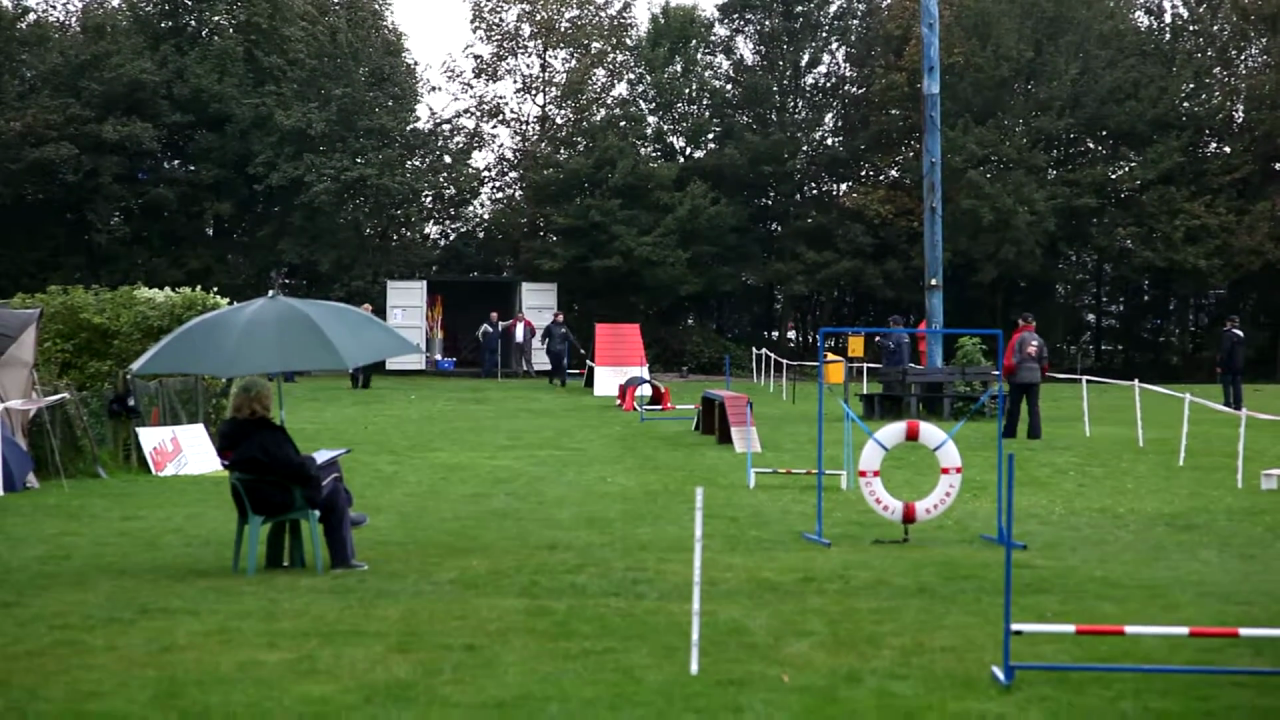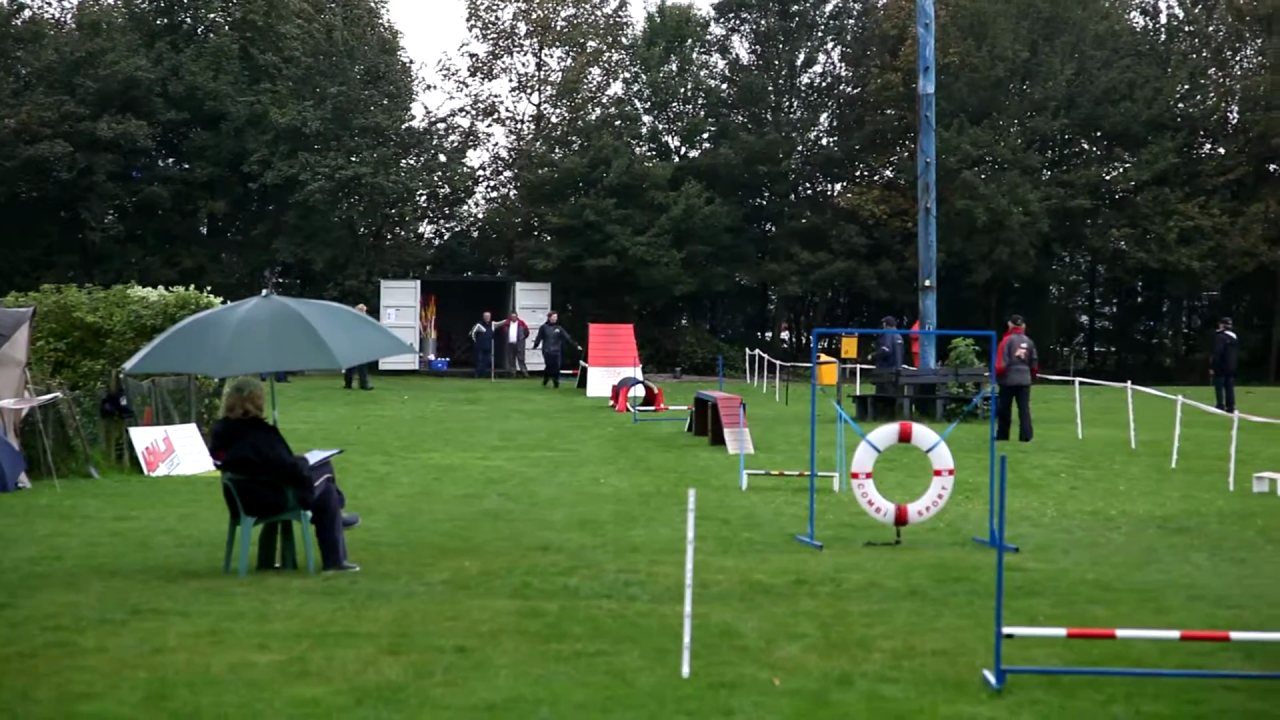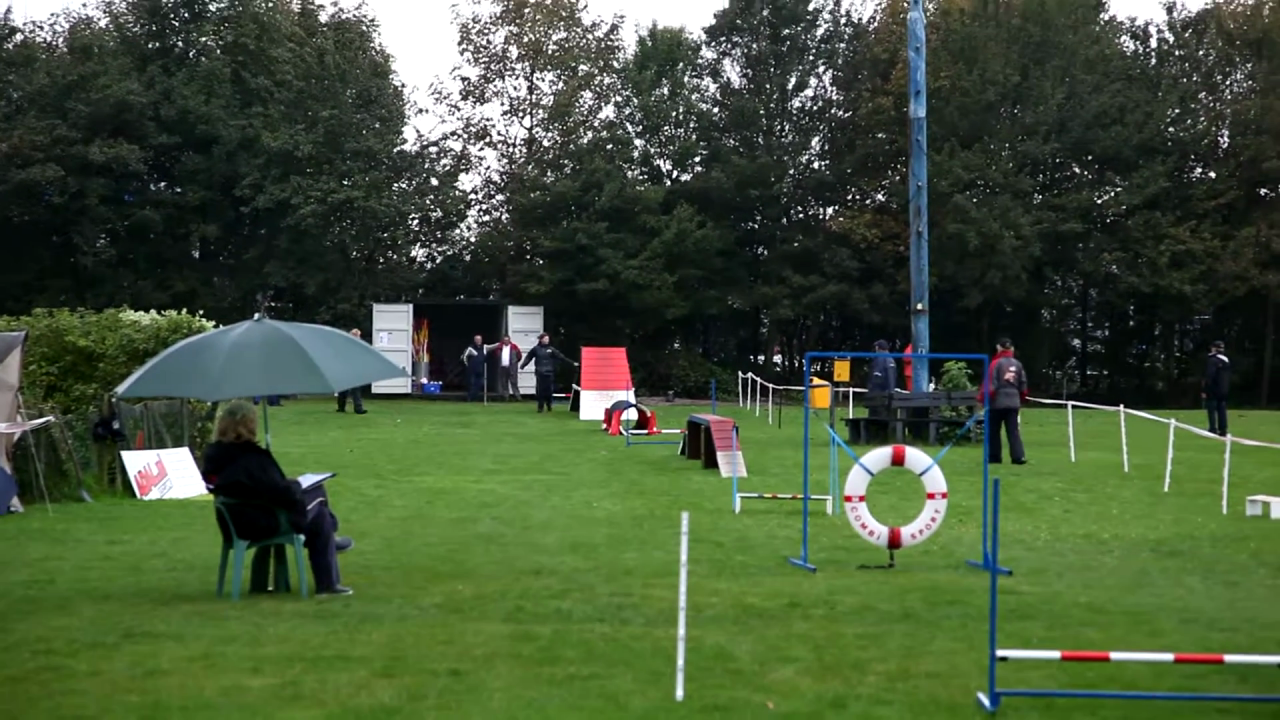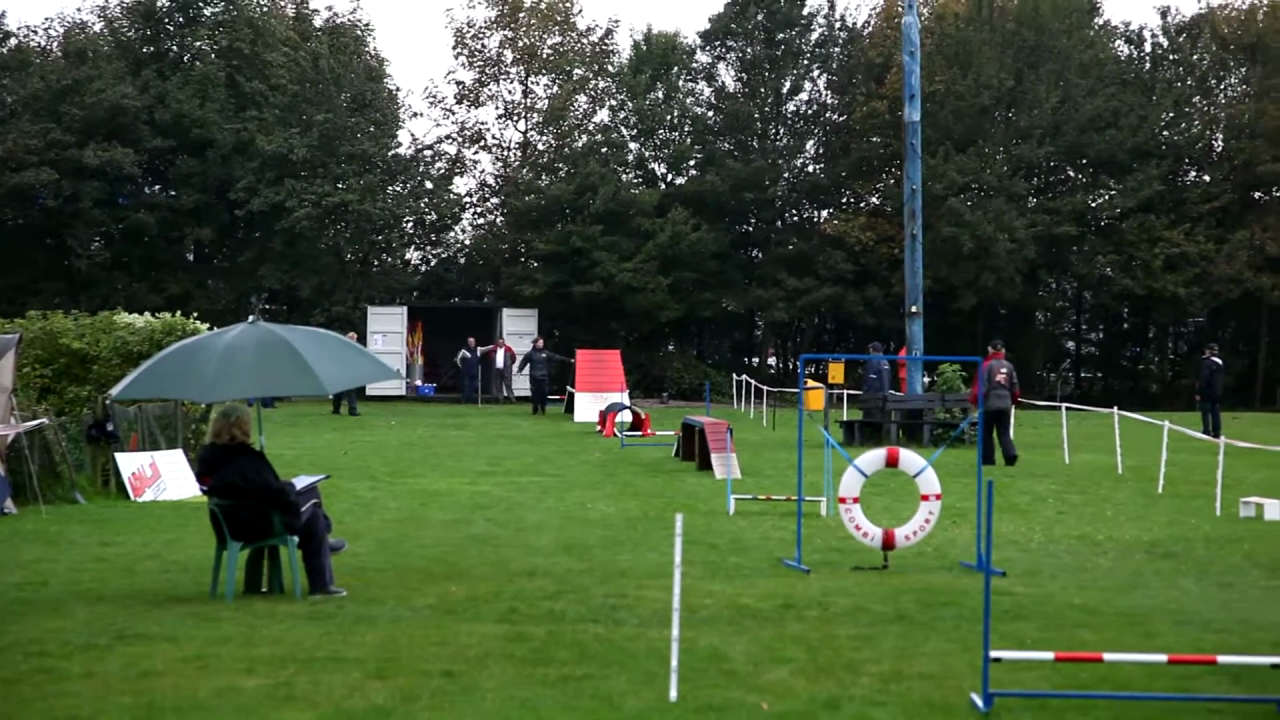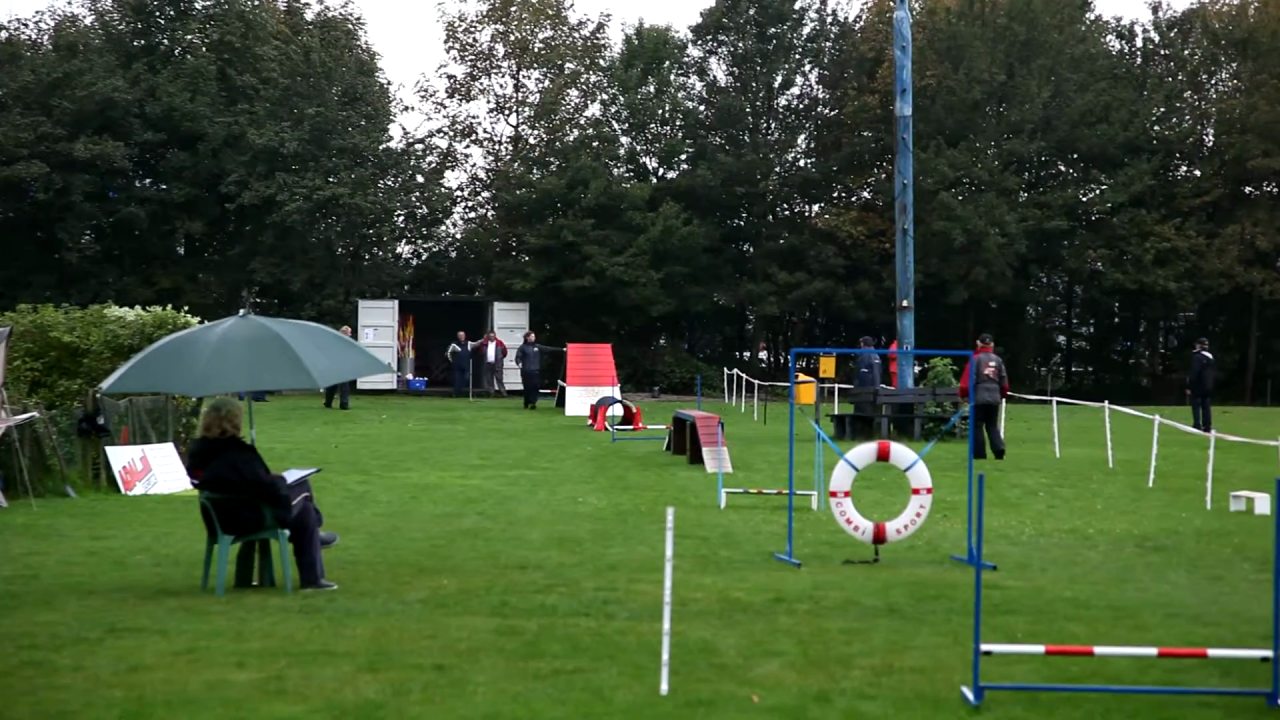
dt=0.1s
person 1, frame 1
left shoulder: (227, 431)
right shoulder: (266, 435)
right elbow: (297, 469)
left wrist: (303, 461)
right wrist: (310, 461)
right hip: (277, 499)
right knee: (334, 492)
right ankle: (343, 559)
person 1, frame 2
left shoulder: (220, 431)
right shoulder: (258, 435)
right elbow: (289, 470)
left wrist: (296, 462)
right wrist: (302, 462)
right hip: (269, 500)
right knee: (326, 493)
right ankle: (335, 560)
person 1, frame 3
left shoulder: (213, 455)
right shoulder: (251, 459)
right elbow: (282, 493)
left wrist: (289, 485)
right wrist: (295, 485)
right hip: (262, 523)
right knee: (319, 516)
right ankle: (327, 584)
person 1, frame 4
left shoulder: (206, 456)
right shoulder: (245, 460)
right elbow: (276, 495)
left wrist: (283, 487)
right wrist: (290, 487)
right hip: (255, 525)
right knee: (313, 517)
right ankle: (321, 585)
person 1, frame 5
left shoulder: (198, 450)
right shoulder: (236, 454)
right elbow: (267, 488)
left wrist: (273, 480)
right wrist: (280, 480)
right hip: (246, 518)
right knee: (304, 510)
right ankle: (312, 578)
